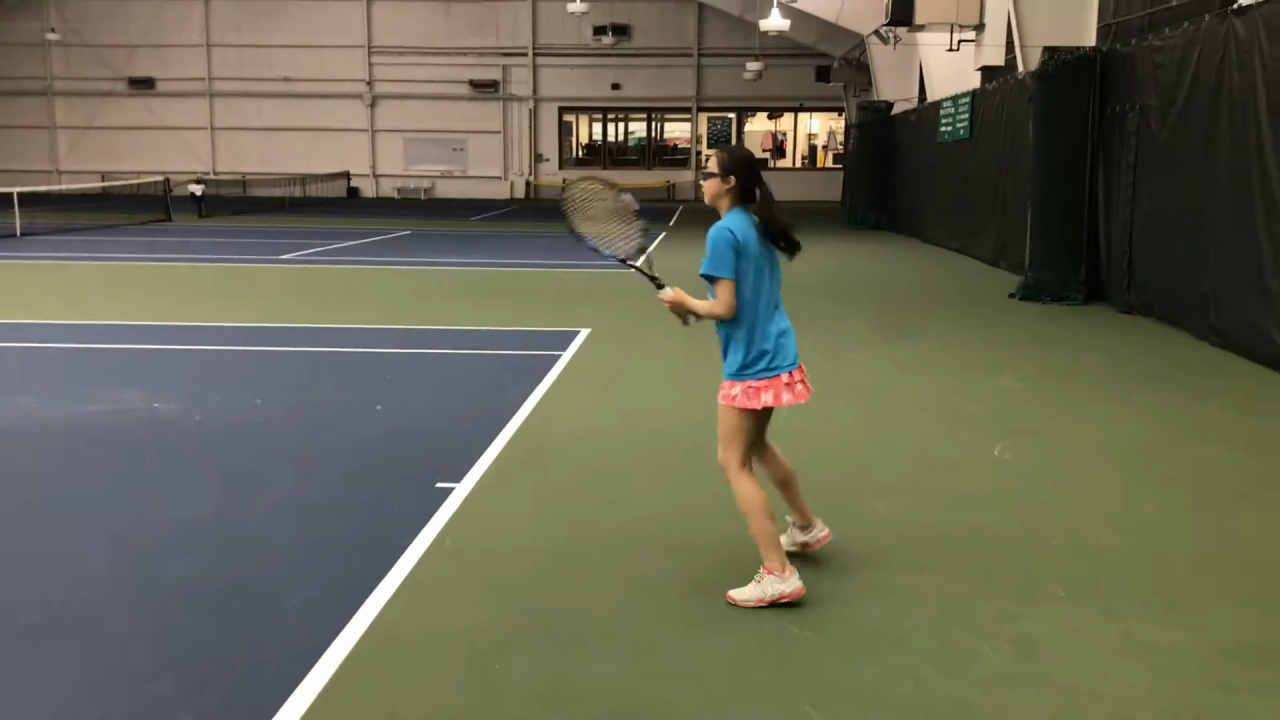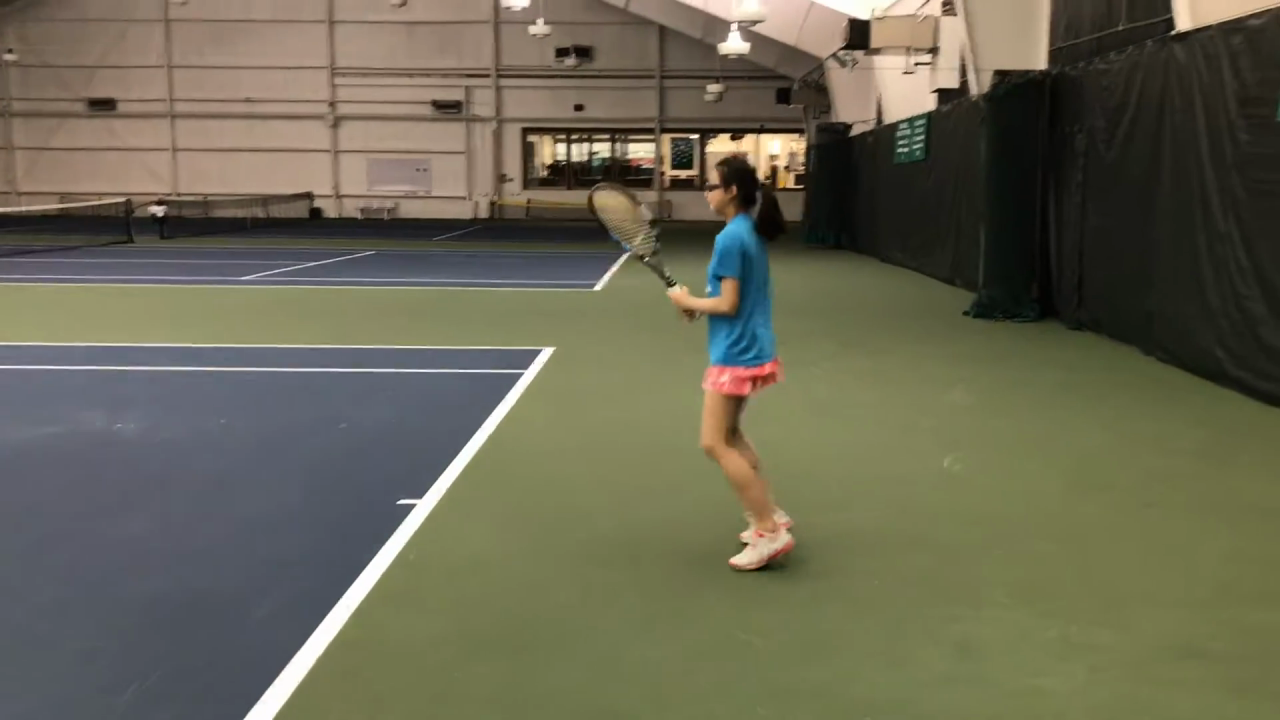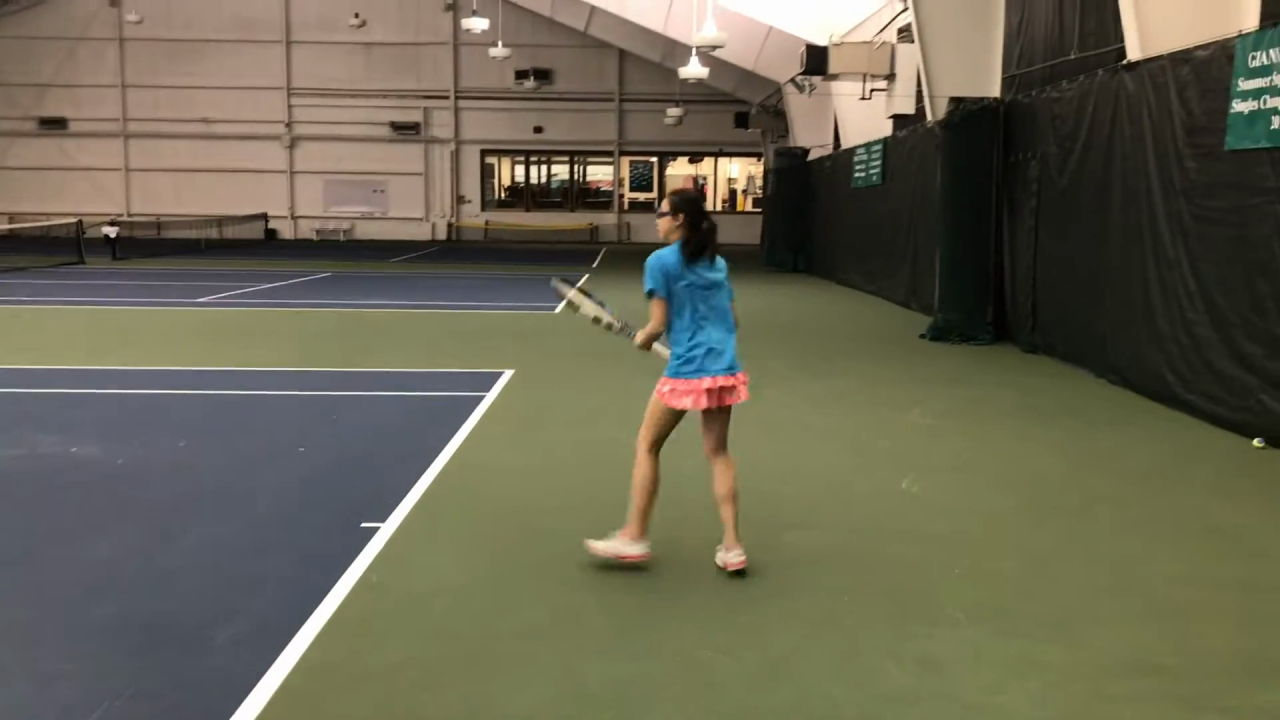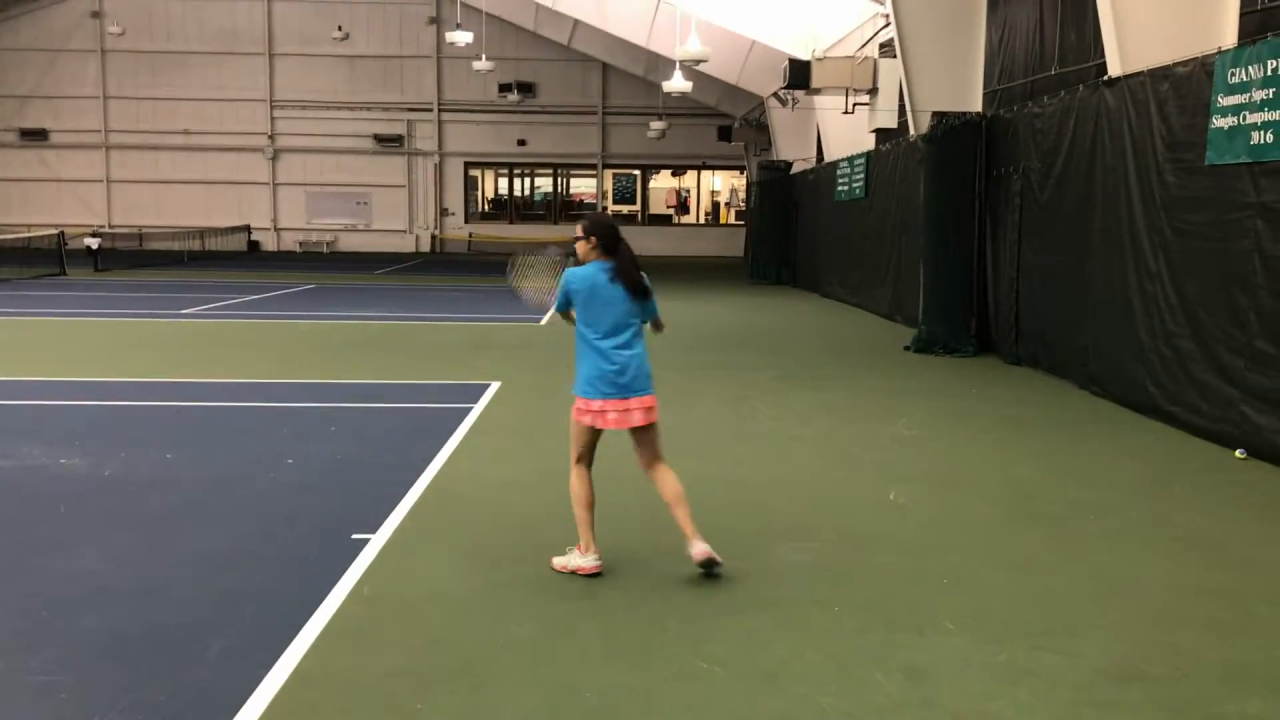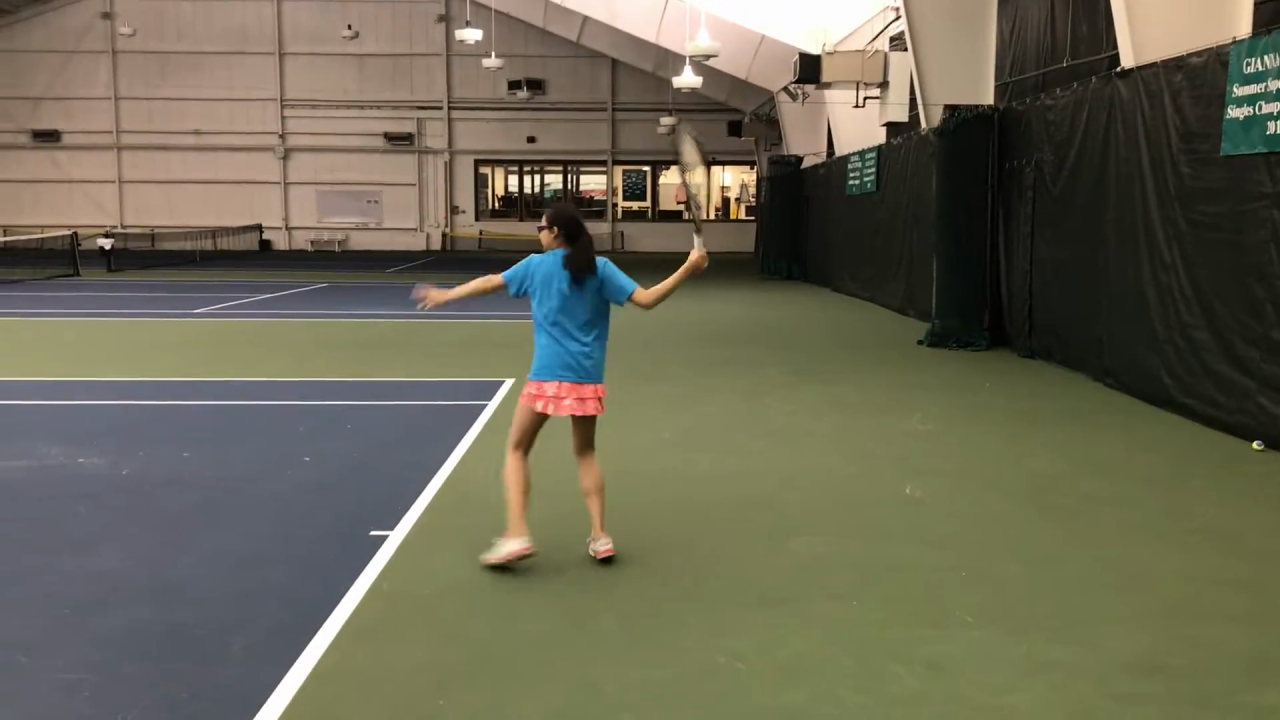
dt=0.4s
person 1, frame 1
left shoulder: (723, 232)
right shoulder: (760, 228)
left elbow: (726, 308)
left wrist: (685, 302)
right wrist: (696, 306)
left hip: (750, 366)
right hip: (776, 358)
left knee: (733, 463)
right knee: (757, 445)
left ankle: (779, 575)
right ankle: (807, 527)
person 1, frame 2
left shoulder: (730, 238)
right shoulder: (754, 231)
left elbow: (728, 305)
left wrist: (689, 301)
right wrist: (698, 301)
left hip: (735, 356)
right hip: (752, 350)
left knee: (714, 443)
right knee: (729, 434)
left ankle: (769, 532)
right ankle: (772, 516)
person 1, frame 3
left shoulder: (660, 261)
right shoulder: (717, 262)
left elbow: (658, 324)
right elbow: (732, 319)
left wrist: (642, 339)
left hip: (687, 372)
right hip: (726, 370)
left knee: (646, 446)
right knee: (718, 452)
left ankle: (633, 539)
right ankle: (731, 546)
person 1, frame 4
left shoulder: (574, 278)
right shoulder: (636, 280)
right elbow: (657, 326)
left hip: (595, 390)
right hip: (637, 389)
left knee: (580, 464)
right knee: (655, 464)
left ankle: (586, 552)
right ankle: (696, 542)
person 1, frame 5
left shoulder: (535, 265)
right shoulder: (600, 268)
left elbow: (489, 283)
right elbow: (646, 300)
left wrist: (445, 295)
right wrist: (688, 269)
left hip: (546, 378)
right hip: (586, 377)
left knee: (516, 451)
right knee: (585, 453)
left ankle: (516, 536)
right ankle: (600, 537)
